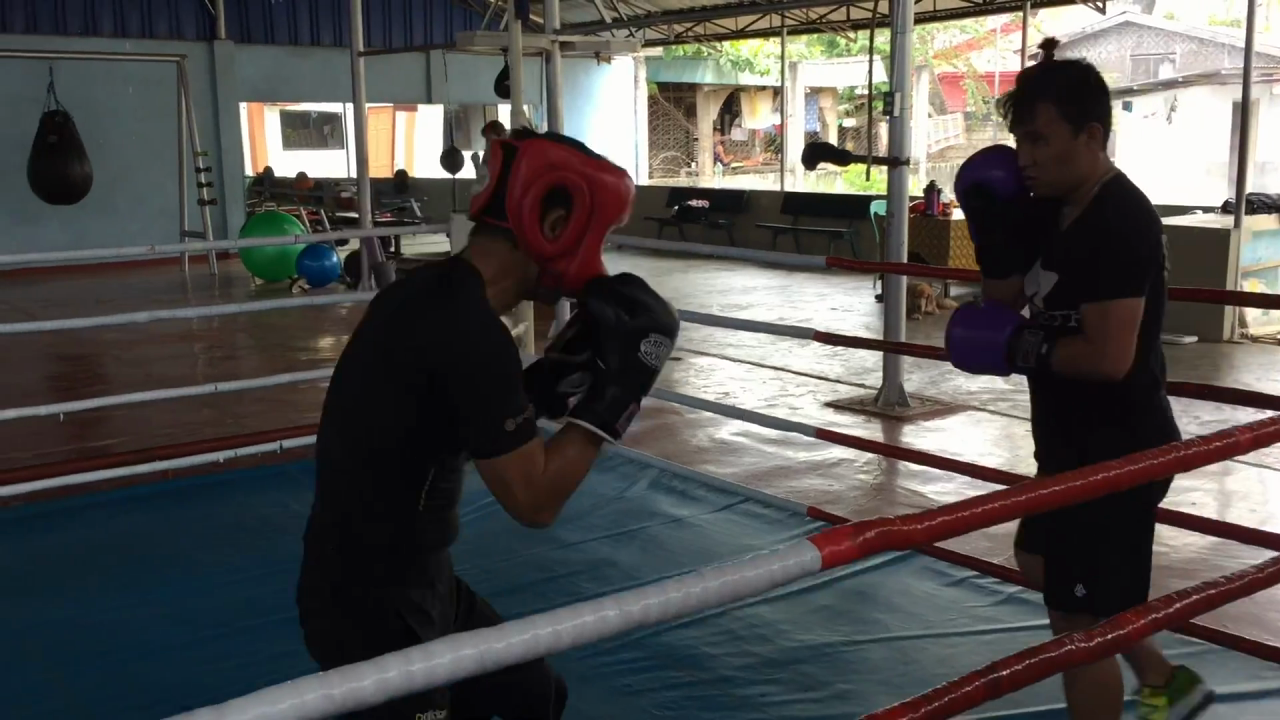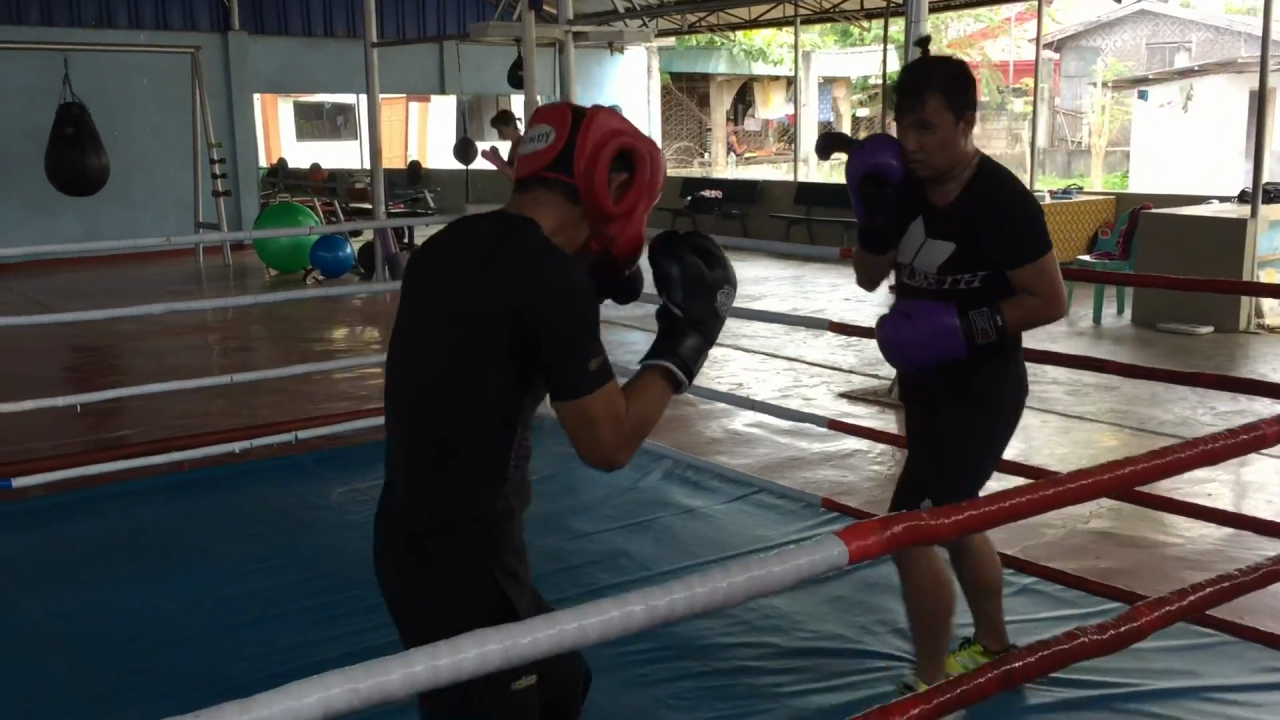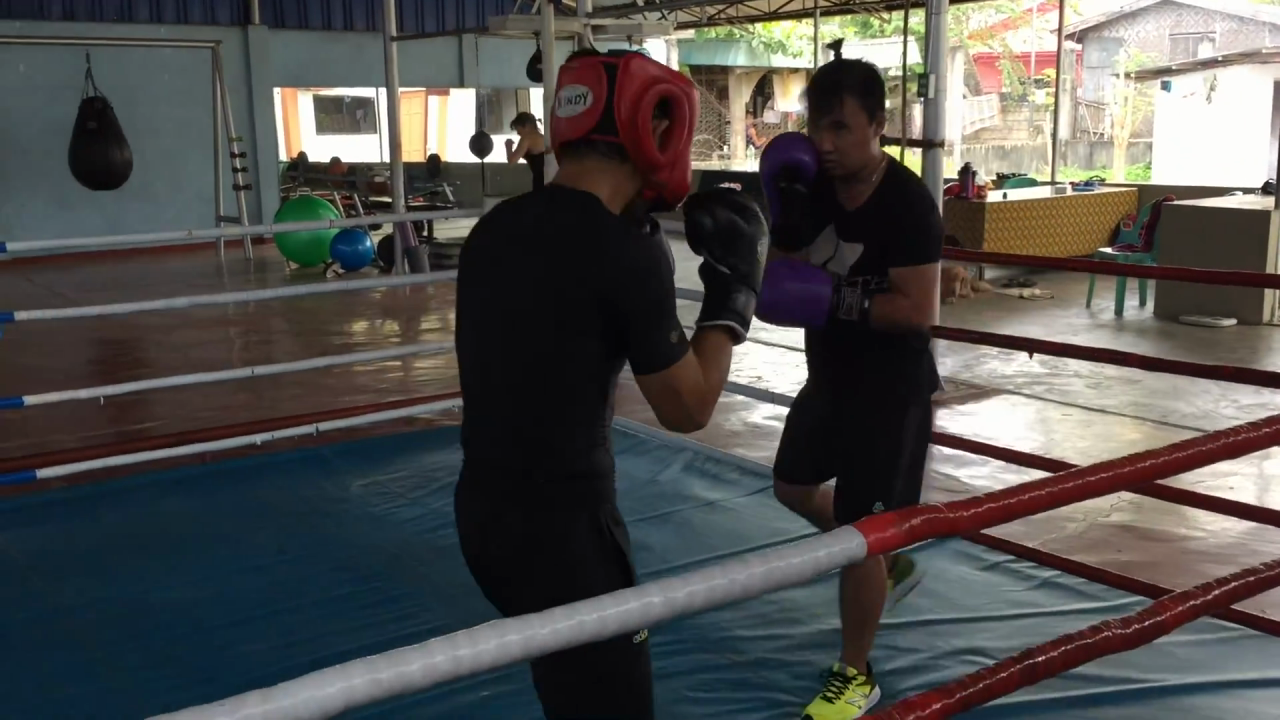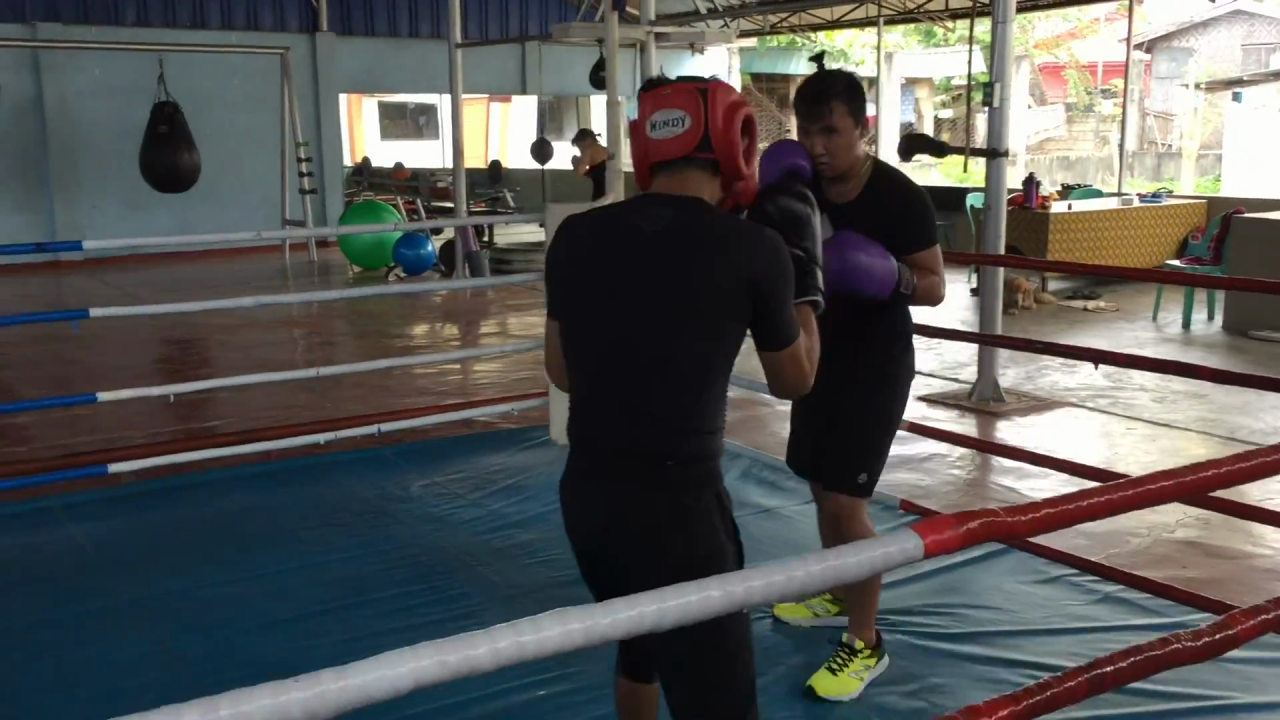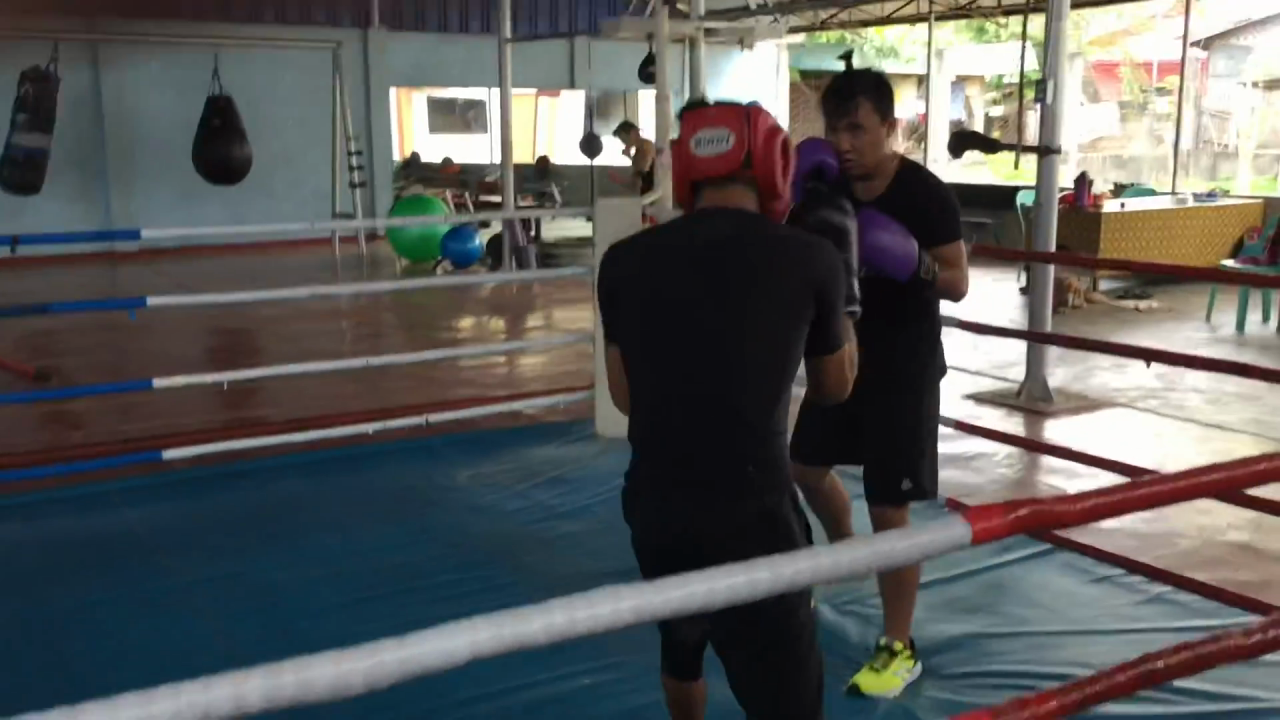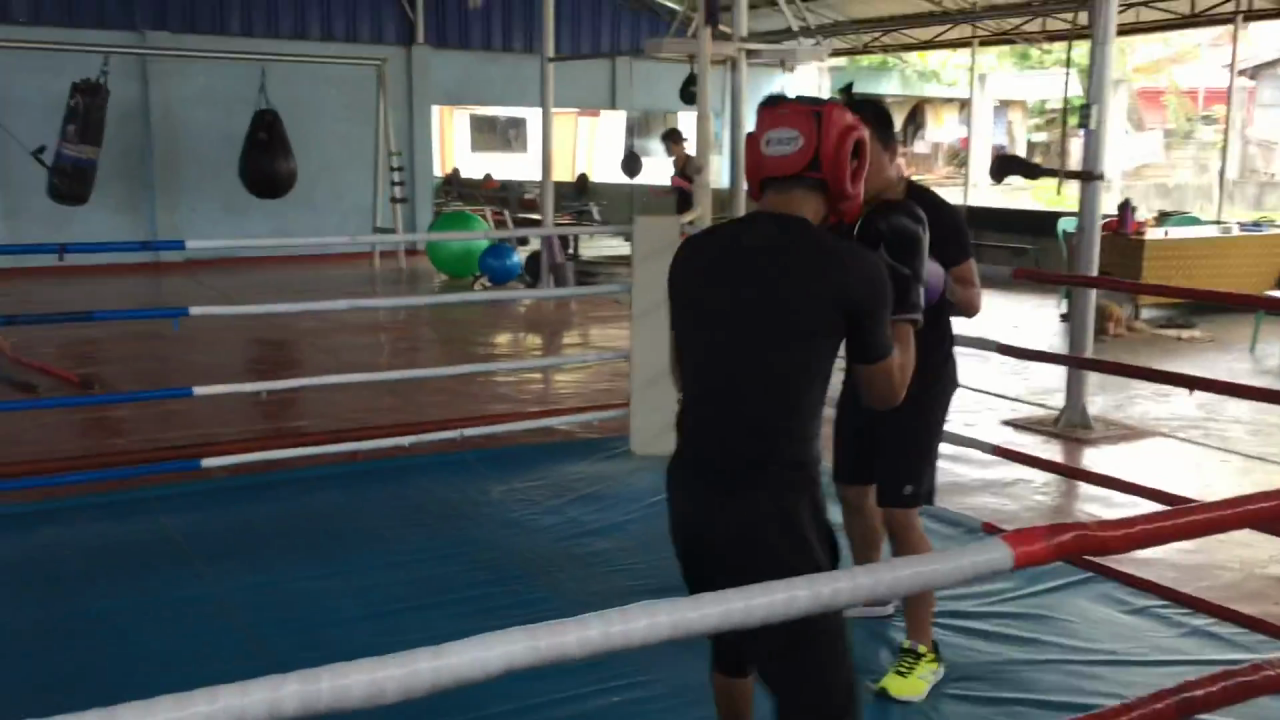
dt=0.5s
person 1, frame 1
left shoulder: (1119, 226)
right shoulder: (1045, 206)
left elbow: (1109, 356)
right elbow: (1006, 302)
left wrist: (1019, 348)
right wrist: (994, 237)
left hip: (1119, 450)
right hip: (1079, 442)
left knee: (1082, 619)
right knee: (1038, 561)
person 1, frame 2
left shoulder: (1003, 201)
right shoulder: (901, 183)
left elbow: (1049, 300)
right elbow: (867, 275)
left wrist: (968, 328)
right wrist: (872, 220)
left hip: (979, 391)
right hip: (927, 386)
left ankle: (930, 684)
right ankle: (990, 648)
person 1, frame 3
left shoulder: (908, 203)
right shoulder: (813, 186)
left elbow: (918, 311)
right elbow: (778, 274)
left wrist: (837, 302)
right wrist: (782, 217)
left hip: (892, 385)
right hip: (831, 373)
left knee: (858, 531)
right knee: (792, 484)
right ankle: (891, 566)
person 1, frame 4
left shoulder: (899, 197)
right shoulder: (802, 186)
left elbow: (935, 287)
left wrist: (890, 279)
left hip: (876, 367)
right hip: (818, 357)
left knee: (845, 499)
right knee: (823, 490)
left ankle: (862, 642)
right ankle: (838, 596)
person 1, frame 5
left shoulder: (925, 194)
right shoulder: (831, 186)
left elbow: (958, 283)
left wrist: (915, 263)
left hip: (904, 367)
left knee: (888, 510)
right knee: (807, 468)
left ankle: (899, 648)
person 1, frame 6
left shoulder: (934, 215)
left elbow: (971, 300)
left wrist: (935, 284)
left hip: (920, 376)
right hip: (866, 368)
left knee: (899, 511)
right knee: (853, 489)
left ankle: (923, 650)
person 2, frame 1
left shoulder: (440, 293)
right shoulder: (466, 331)
right elbow: (533, 499)
left wrist: (558, 383)
right wrist: (622, 385)
left hip: (410, 579)
right hip: (374, 603)
person 2, frame 2
left shoulder: (452, 247)
right shoulder: (549, 275)
right elbow: (607, 443)
right wrist: (687, 334)
left hip: (417, 534)
right hip: (461, 561)
person 2, frame 3
left shoulder: (494, 228)
right shoulder: (625, 251)
right elbow: (686, 408)
right wrist: (733, 289)
left hip: (484, 508)
right hip: (561, 521)
person 2, frame 4
left shoulder: (576, 237)
right shoulder: (751, 250)
right elbow: (794, 380)
right wrist: (804, 265)
left hip: (588, 494)
right hip: (679, 504)
left knee: (645, 638)
person 2, frame 5
left shoulder: (624, 260)
right shoulder: (808, 256)
left elbow: (626, 397)
right elbow: (834, 386)
left hip: (653, 503)
right hip: (749, 512)
left knee: (684, 632)
person 2, frame 6
left shoulder: (694, 254)
right shoulder: (853, 270)
right elbow: (886, 392)
right wrist: (908, 285)
left hip: (690, 495)
right hip: (773, 510)
left knee: (731, 636)
